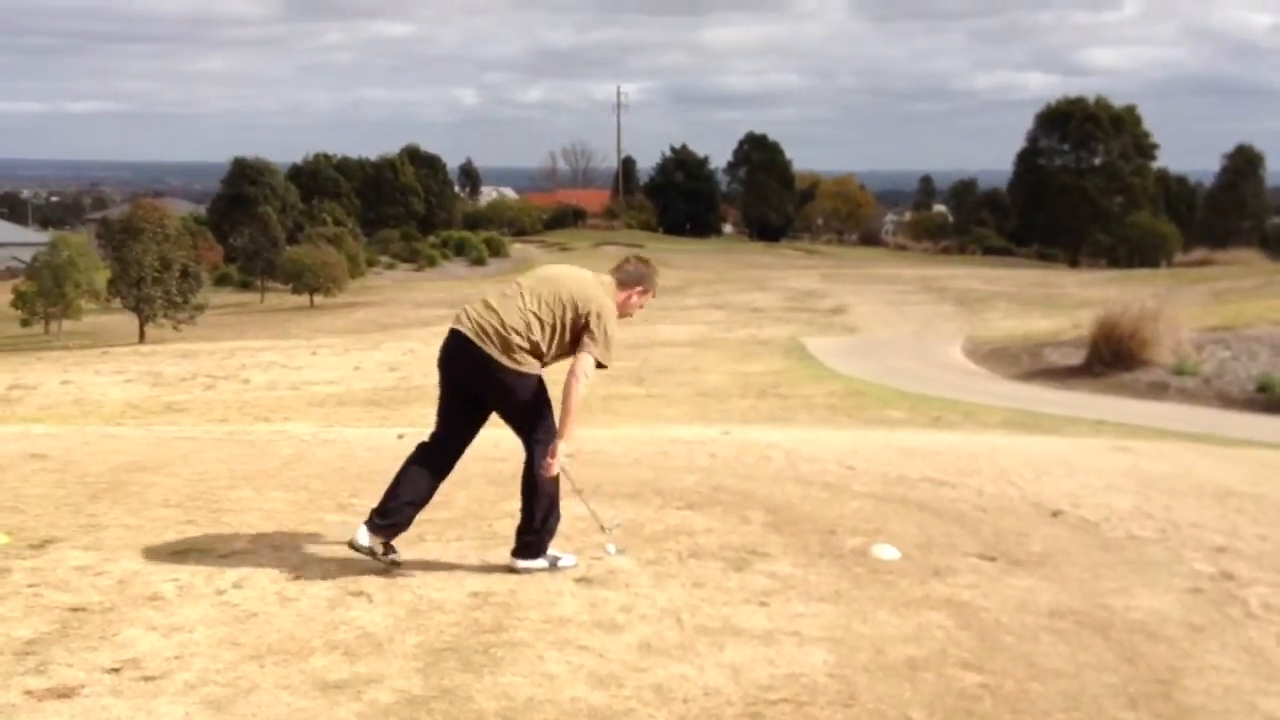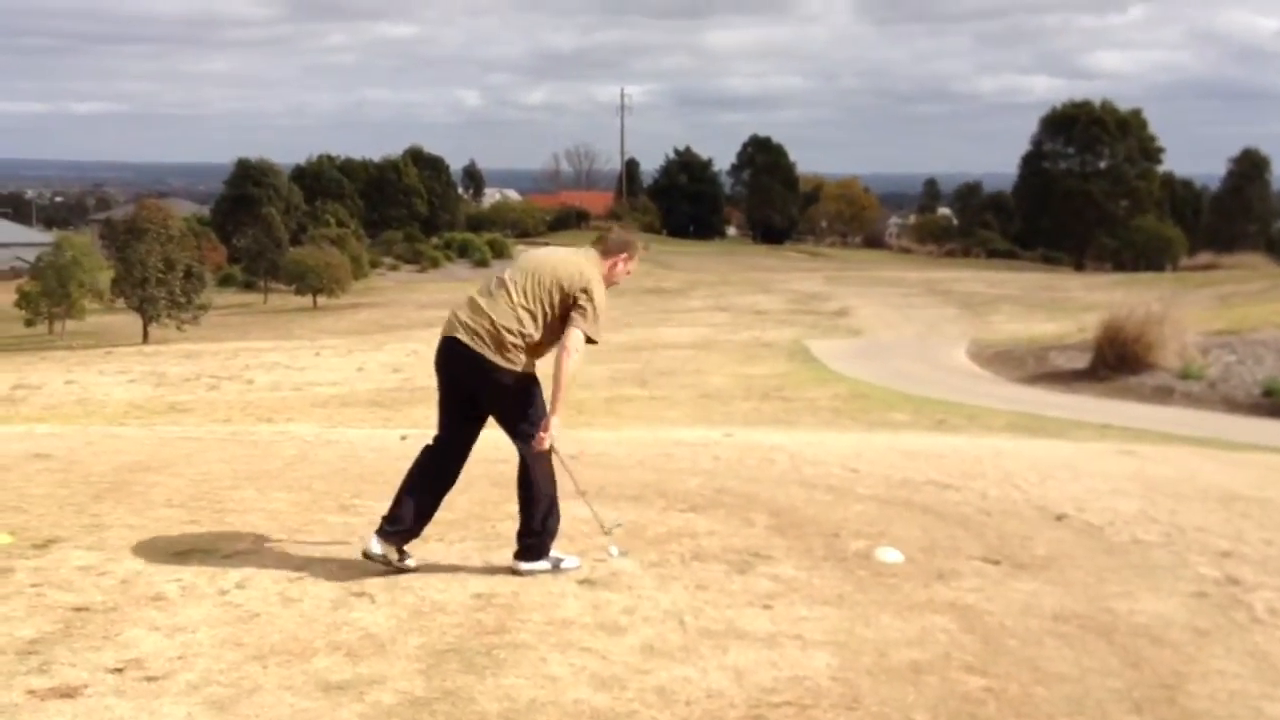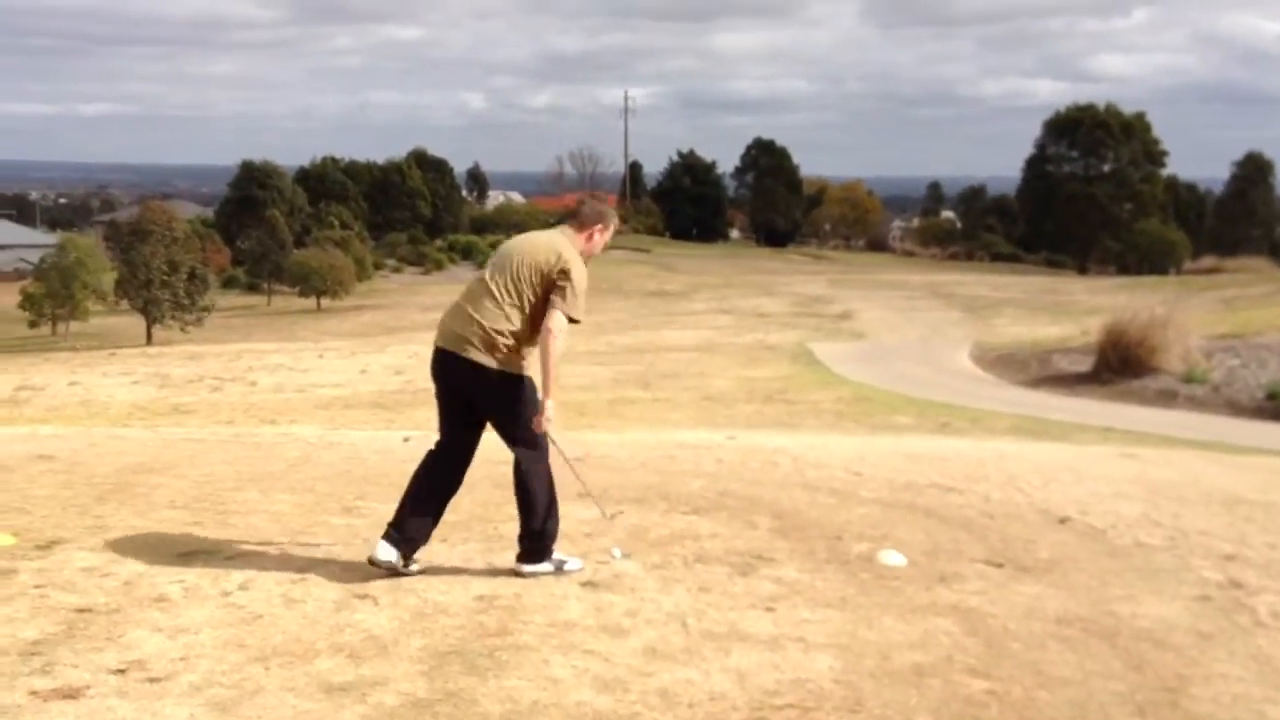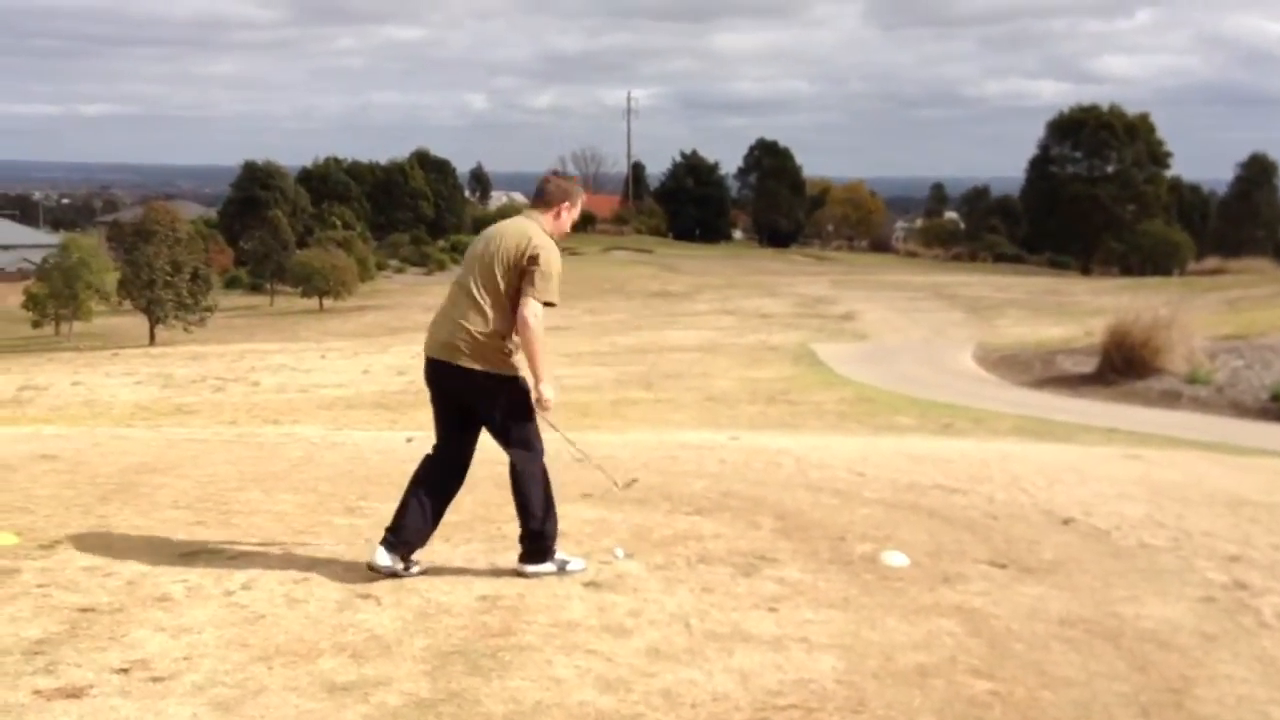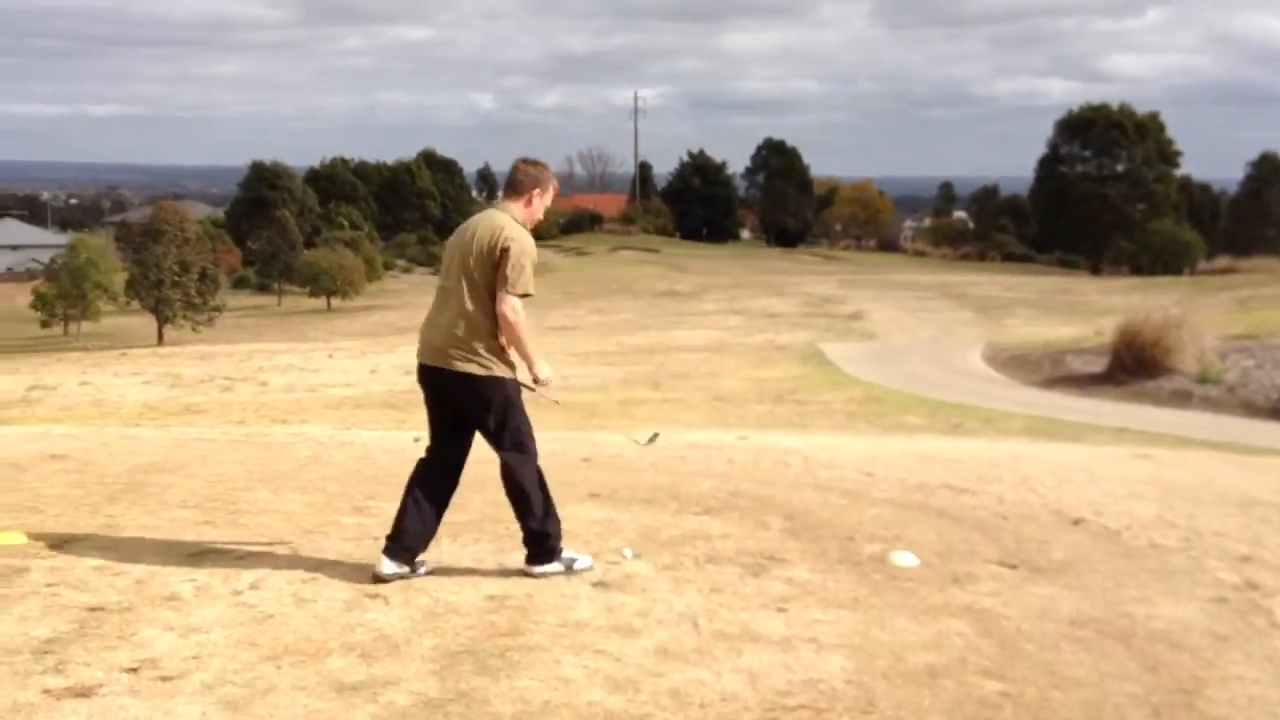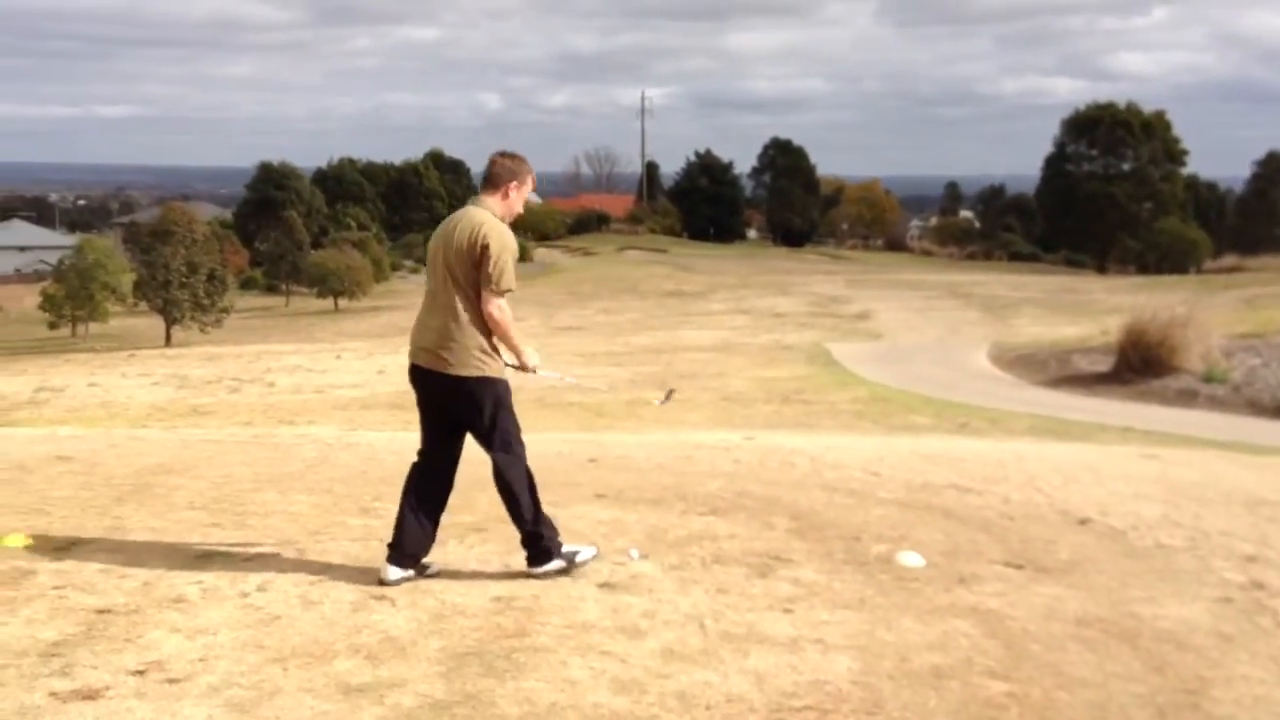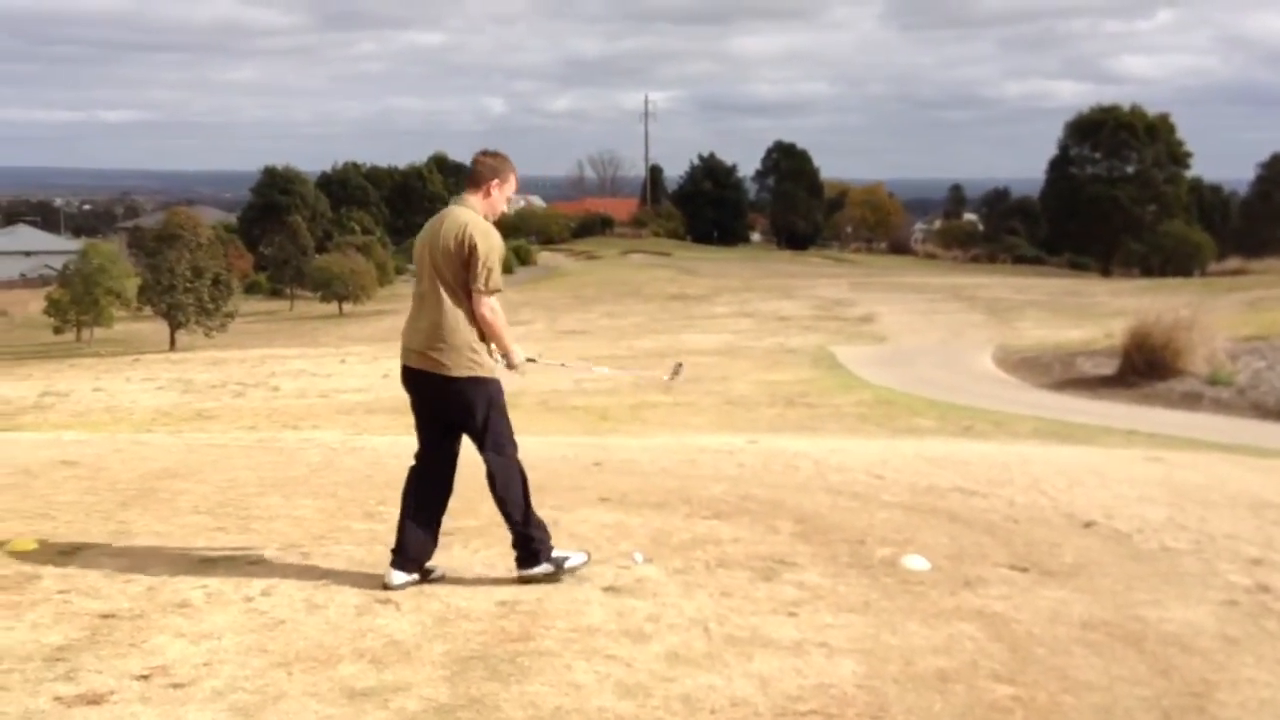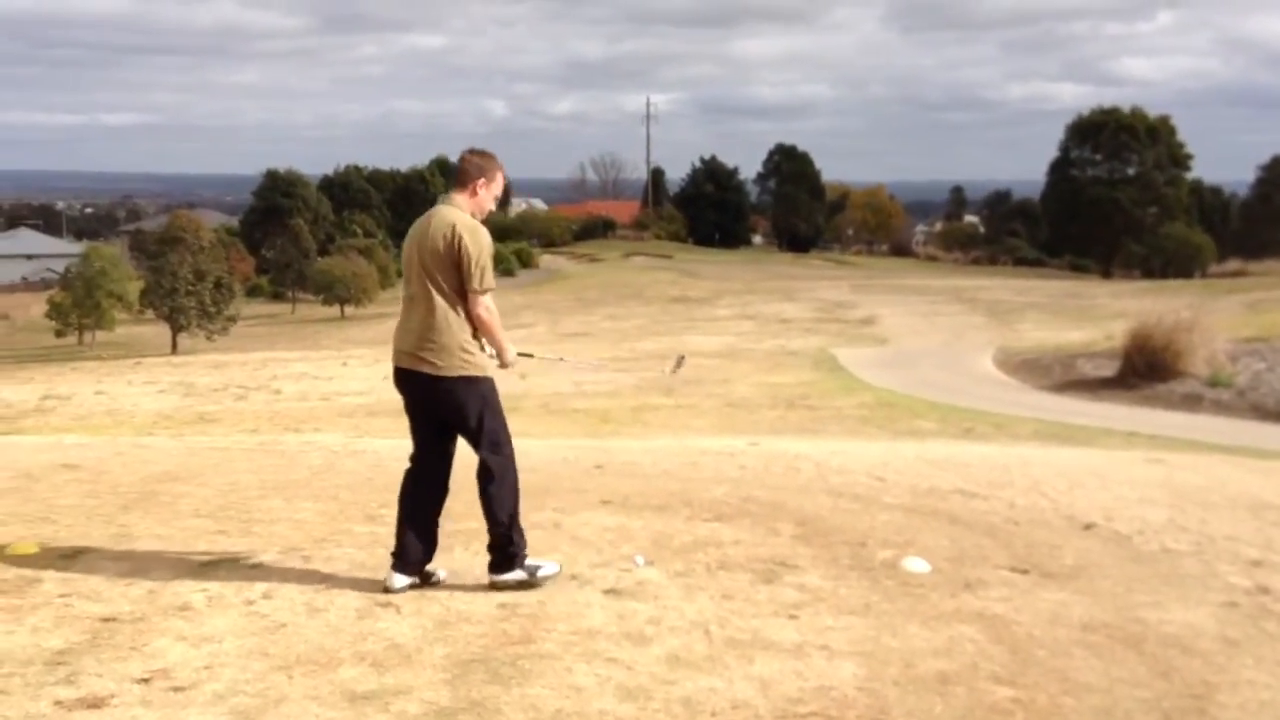
dt=0.1s
person 1, frame 1
left shoulder: (568, 275)
right shoulder: (602, 308)
right elbow: (579, 376)
right wrist: (563, 441)
left hip: (463, 336)
right hip: (504, 356)
left knee: (444, 444)
right knee: (542, 447)
left ankle: (376, 530)
right ankle: (533, 551)
person 1, frame 2
left shoulder: (549, 255)
right shoulder: (591, 285)
right elbow: (569, 351)
right wrist: (553, 415)
left hip: (457, 340)
right hip: (498, 356)
left knee: (447, 448)
right knee: (536, 447)
left ankle: (389, 538)
right ankle: (534, 553)
person 1, frame 3
left shoulder: (523, 242)
right shoulder: (570, 266)
right elbow: (553, 331)
right wrist: (547, 397)
left hip: (449, 349)
right hip: (492, 361)
left knee: (450, 452)
right knee: (532, 451)
left ankle: (395, 545)
right ankle: (537, 554)
person 1, frame 4
left shoulder: (494, 232)
right shoulder: (543, 249)
right elbow: (529, 317)
right wrist: (542, 381)
left hip: (440, 354)
right hip: (484, 364)
left knee: (448, 455)
right knee: (526, 452)
left ankle: (395, 550)
right ankle: (540, 554)
person 1, frame 5
left shoulder: (468, 227)
right shoulder: (517, 239)
right elbow: (507, 310)
left wrist: (510, 355)
right wrist: (535, 363)
left hip: (434, 358)
right hip: (479, 365)
left knee: (441, 456)
right knee: (518, 454)
left ankle: (398, 554)
right ankle: (546, 554)
person 1, frame 6
left shoulder: (447, 226)
right shoulder: (495, 234)
right elbow: (492, 308)
left wrist: (501, 347)
right wrist: (522, 353)
left hip: (425, 361)
right hip: (469, 365)
left knee: (434, 460)
right knee: (508, 455)
left ankle: (402, 559)
right ankle: (545, 552)
person 1, frame 7
left shoulder: (431, 228)
right shoulder: (482, 233)
right elbow: (484, 308)
left wrist: (492, 347)
right wrist: (509, 350)
left hip: (418, 362)
right hip: (463, 367)
left knee: (432, 462)
right knee: (502, 457)
left ankle: (406, 563)
right ankle: (533, 554)
person 1, frame 8
left shoulder: (419, 227)
right shoulder: (471, 232)
right elbow: (480, 307)
left wrist: (484, 345)
right wrist: (502, 348)
left hip: (411, 363)
right hip: (455, 366)
left knee: (427, 463)
right knee: (497, 458)
left ankle: (408, 566)
right ankle: (508, 561)
